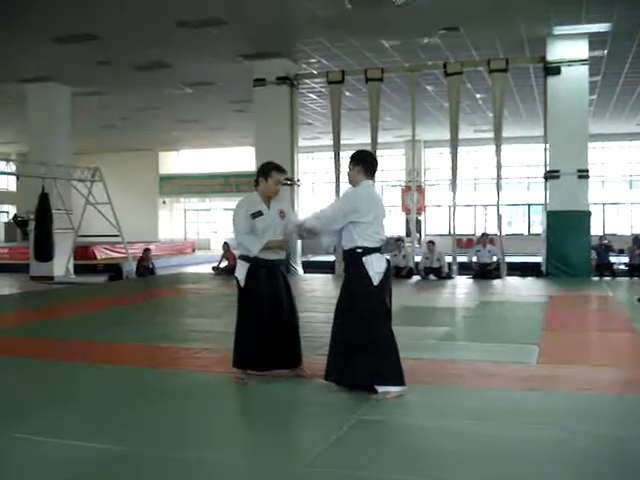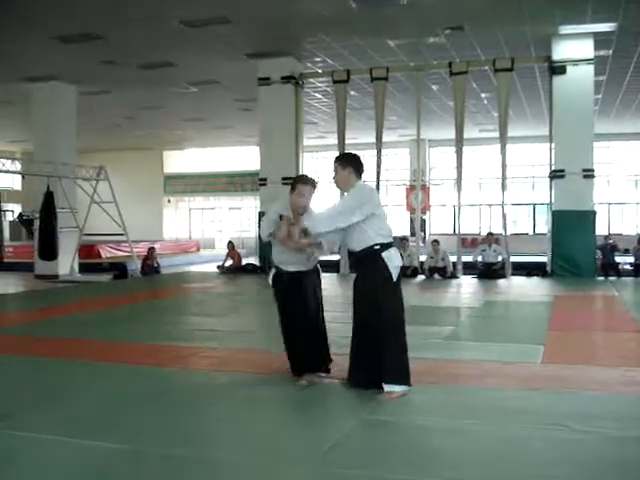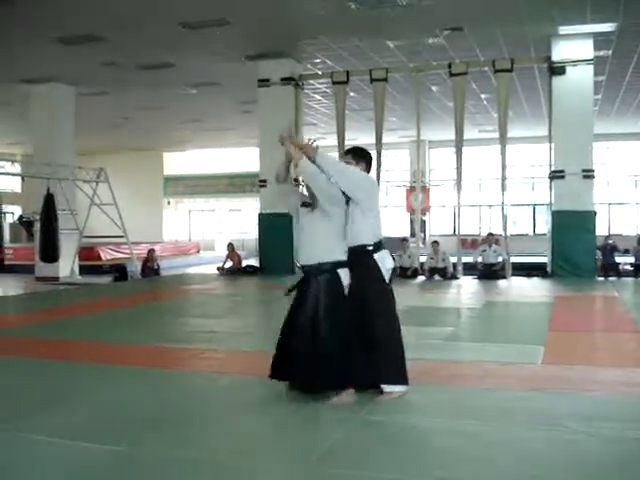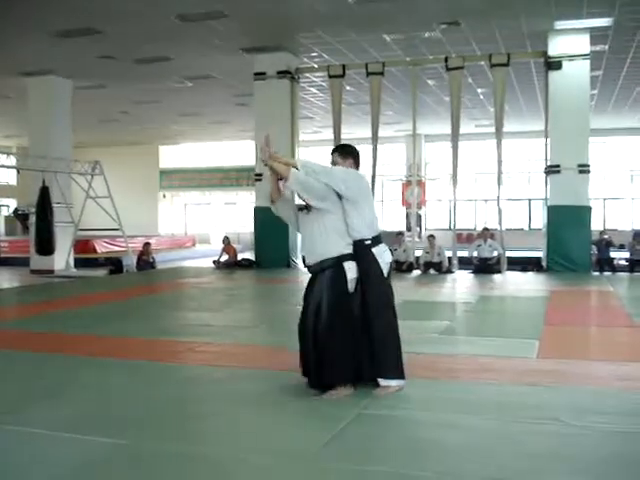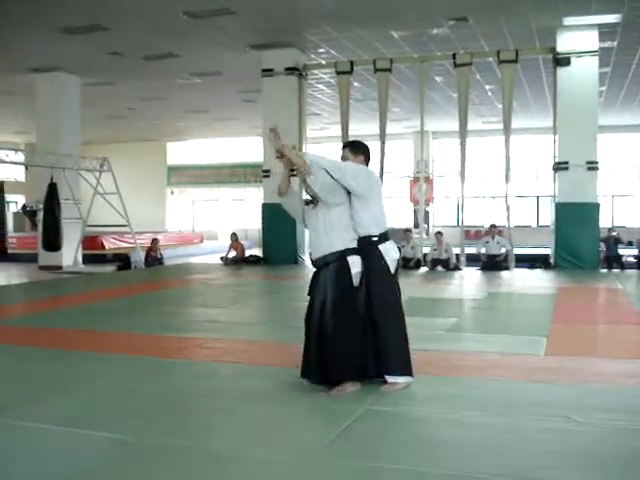
dt=0.7s
person 1, frame 1
left shoulder: (356, 195)
right shoulder: (371, 196)
left elbow: (327, 218)
right elbow: (342, 224)
left wrist: (305, 225)
right wrist: (316, 227)
left hip: (364, 266)
right hip: (367, 264)
left knee: (374, 325)
right knee: (351, 322)
left ankle: (391, 382)
right ankle: (355, 375)
person 1, frame 2
left shoulder: (364, 193)
right shoulder: (349, 200)
left elbow: (332, 217)
right elbow: (332, 225)
left wrist: (303, 224)
right wrist: (307, 236)
left hip: (380, 263)
right hip: (365, 265)
left knee: (387, 322)
right knee: (365, 321)
left ankle: (397, 382)
right ankle: (366, 374)
person 1, frame 3
left shoulder: (366, 184)
right shoulder: (349, 190)
left elbow: (336, 169)
left wrist: (311, 153)
right wrist: (301, 157)
left hip: (371, 261)
right hip: (357, 262)
left knee: (382, 322)
right knee: (359, 322)
left ankle: (395, 382)
right ankle: (364, 376)
person 1, frame 4
left shoulder: (355, 180)
right shoulder: (343, 186)
left elbow: (316, 171)
left wrist: (282, 160)
left hip: (370, 256)
right hip: (356, 256)
left knee: (380, 315)
right knee: (360, 315)
left ankle: (392, 377)
right ankle: (367, 370)
person 1, frame 5
left shoulder: (365, 176)
right shoulder: (352, 182)
left elbow: (327, 166)
left wrist: (286, 150)
left hip: (377, 253)
right hip: (363, 253)
left knee: (386, 313)
right knee: (366, 312)
left ankle: (399, 373)
person 2, frame 1
left shoulder: (282, 205)
right shoulder: (245, 206)
left elbow: (294, 228)
right elbow: (243, 238)
right wrist: (274, 243)
left hip: (276, 269)
right hip: (253, 270)
left knee: (286, 316)
right knee: (251, 318)
left ankle: (292, 362)
right ankle: (243, 365)
person 2, frame 2
right shoulder: (278, 209)
left elbow: (325, 243)
right elbow: (265, 230)
right wrist: (279, 233)
left hip: (307, 276)
right hip: (283, 277)
left knee: (312, 321)
right knee: (293, 323)
left ankle: (314, 366)
right ankle: (304, 369)
person 2, frame 3
left shoulder: (334, 200)
right shoulder: (302, 204)
left elbow: (315, 176)
right elbow: (282, 180)
left wrist: (293, 150)
right wrist: (289, 157)
left hip: (330, 278)
right hip: (311, 277)
left knee: (332, 331)
right knee: (297, 329)
left ankle: (344, 386)
right ankle: (303, 378)
person 2, frame 4
left shoulder: (329, 199)
right shoulder: (301, 214)
left elbow: (298, 178)
right elbow: (278, 202)
left wrist: (278, 164)
right wrist: (274, 174)
left hip: (338, 271)
right hip: (320, 274)
left knee: (336, 326)
right knee: (312, 326)
left ankle: (344, 382)
right ankle: (323, 376)
person 2, frame 5
left shoulder: (336, 195)
right shoulder: (307, 209)
left elbow: (312, 171)
right elbow: (285, 194)
right wrist: (287, 166)
left hip: (343, 265)
right hip: (326, 269)
left knee: (342, 323)
right knee: (319, 321)
left ankle: (351, 378)
right ankle: (329, 373)
